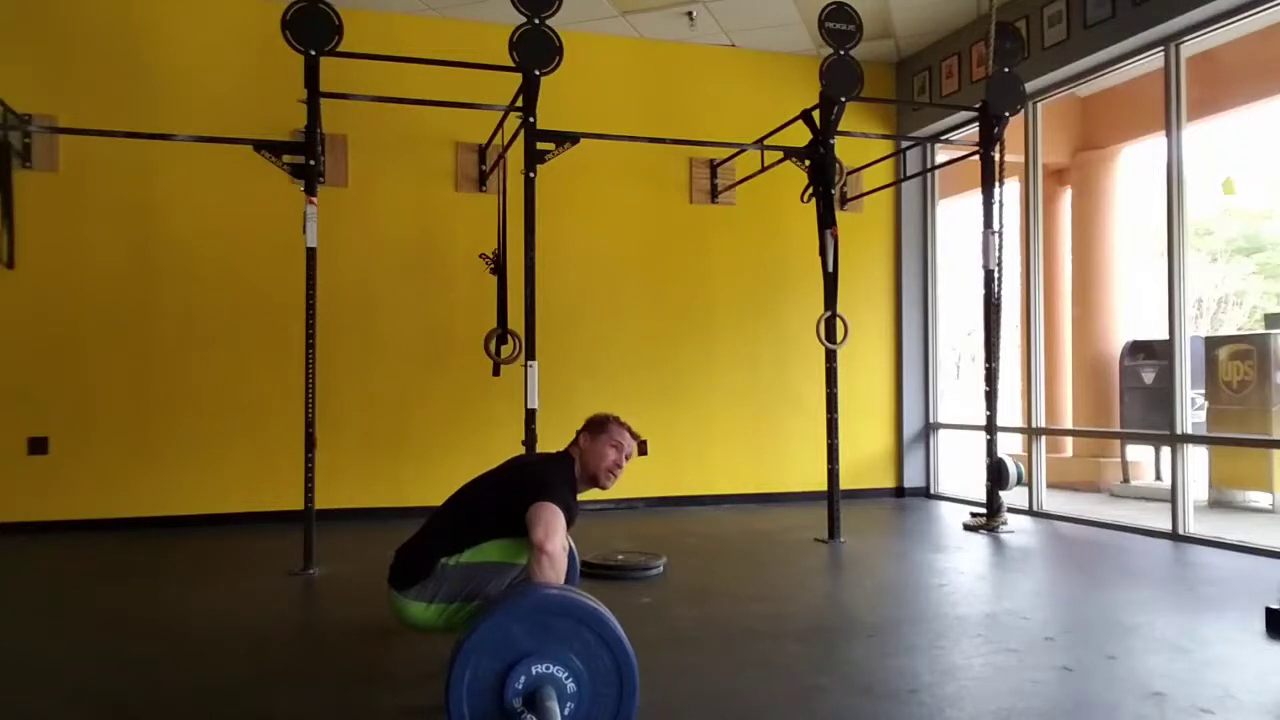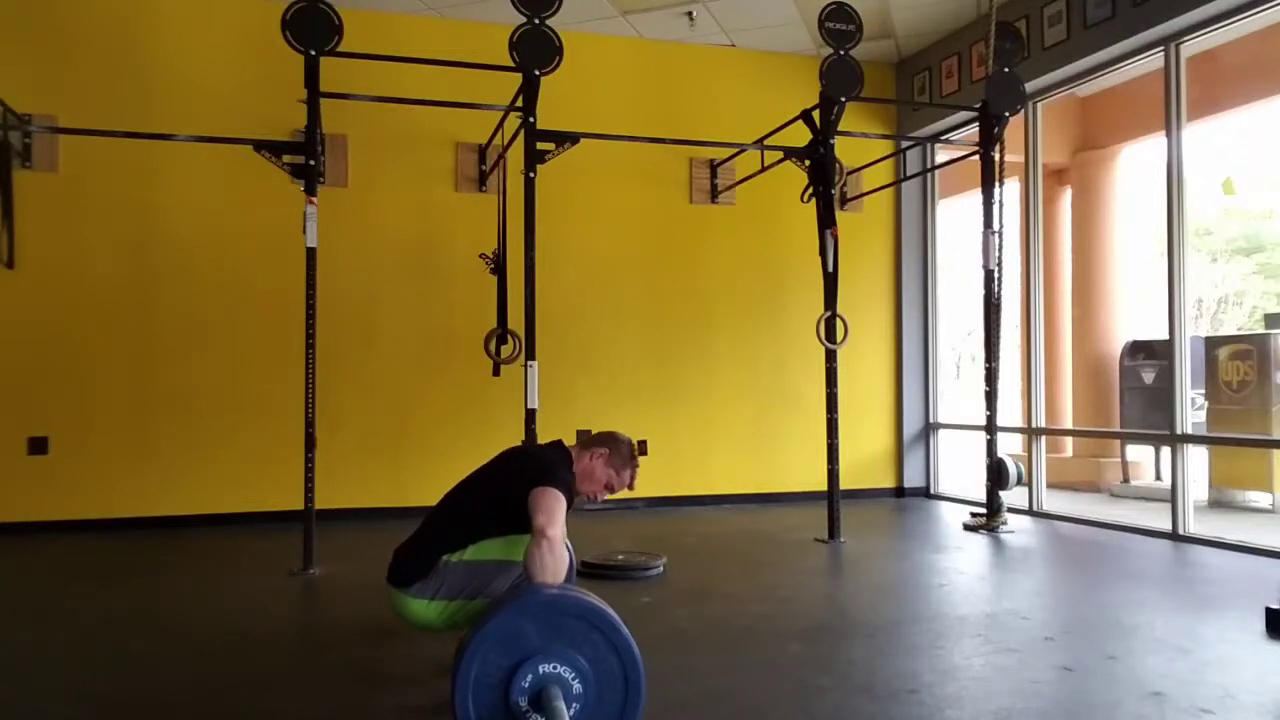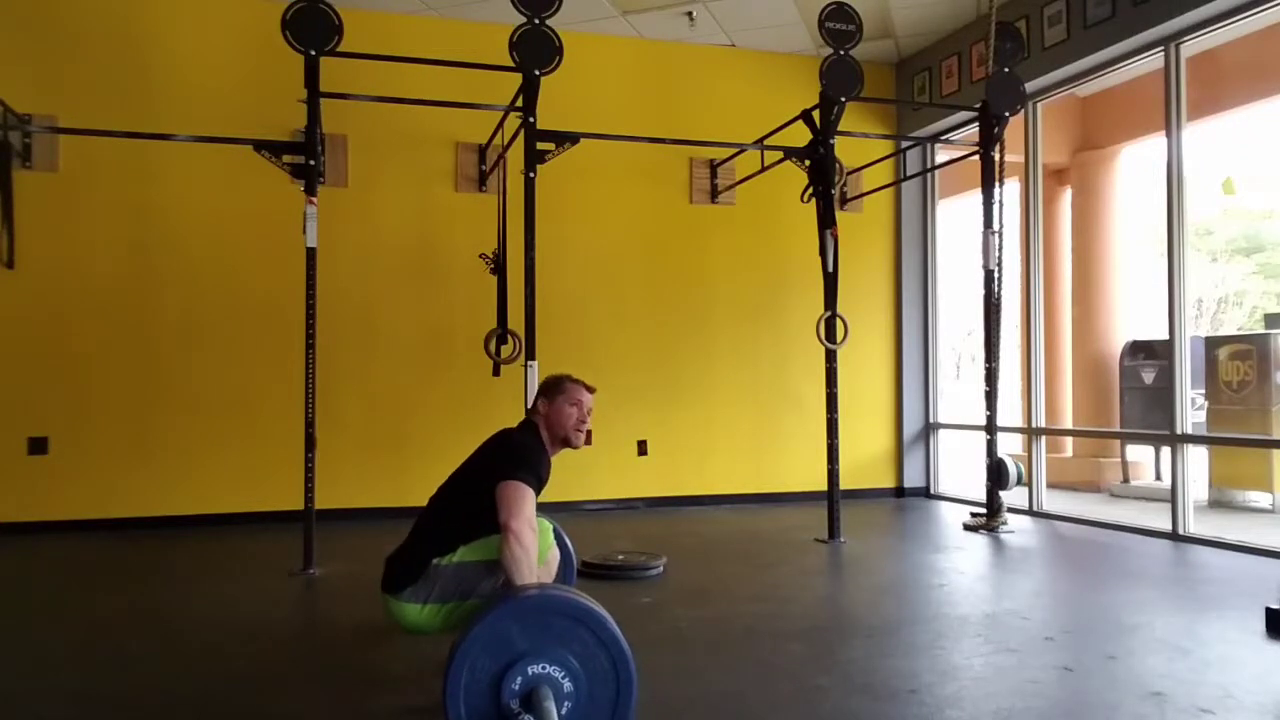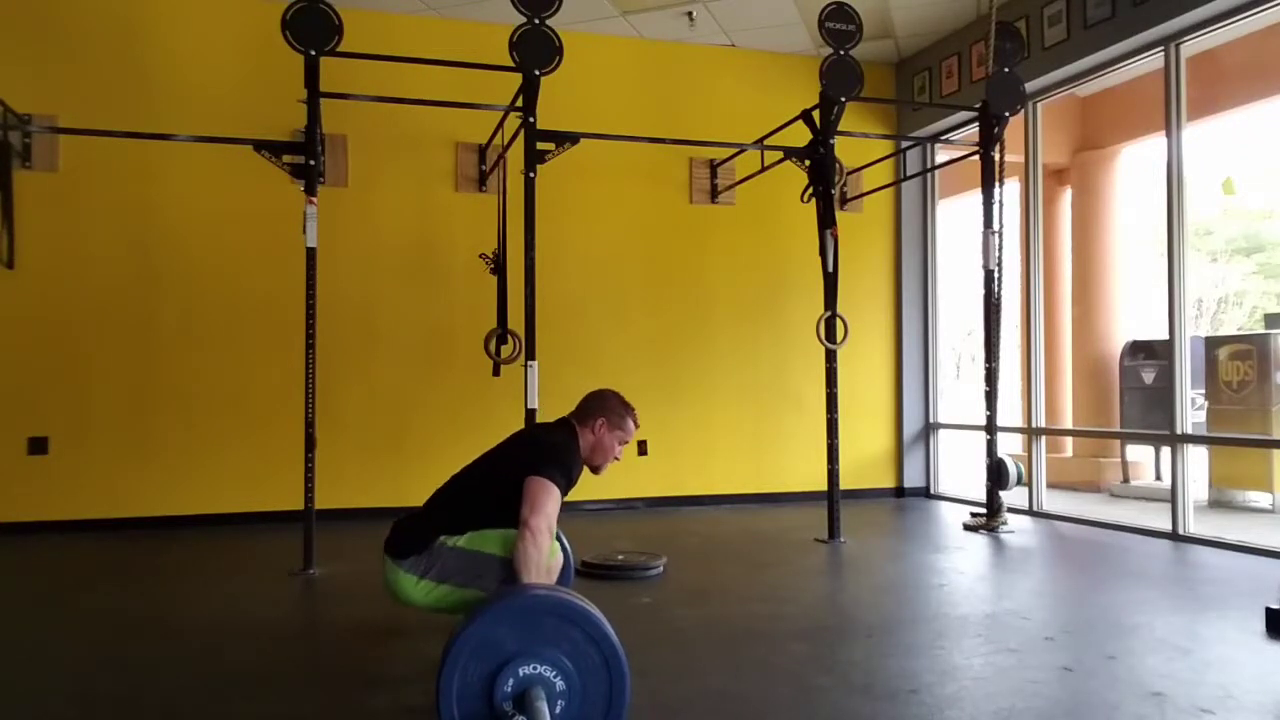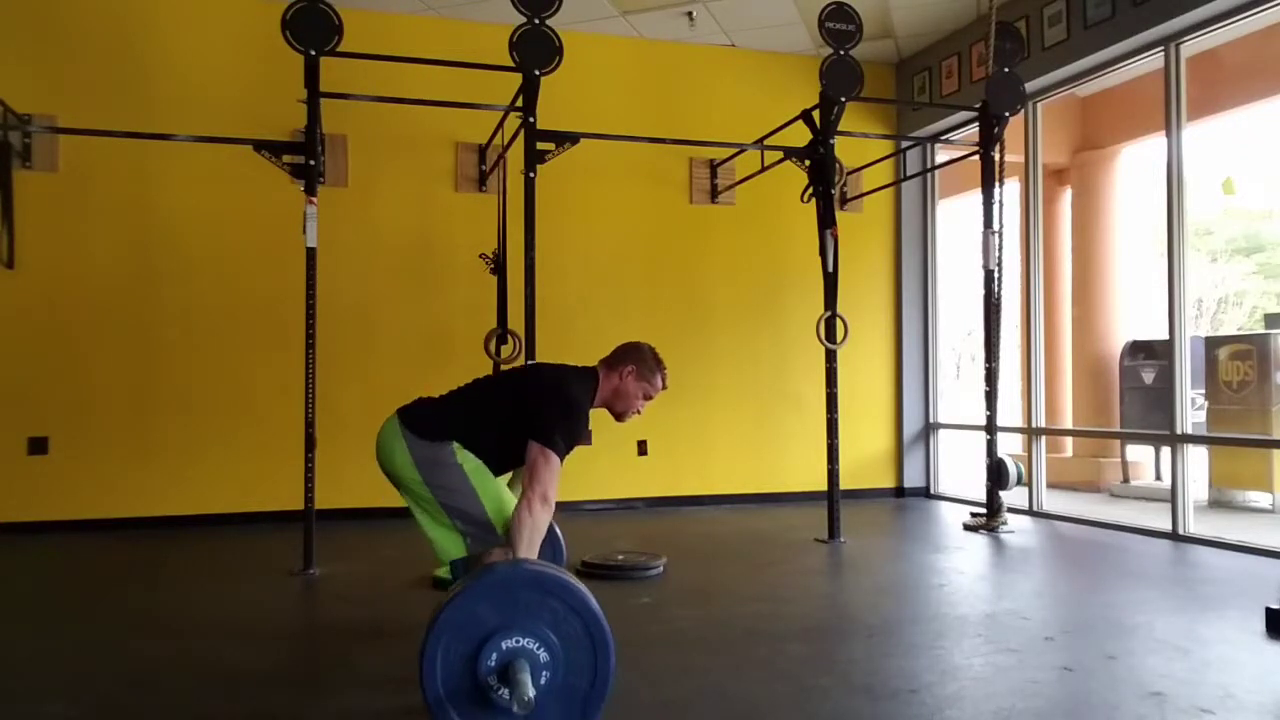
dt=1s
person 1, frame 1
left shoulder: (548, 470)
right shoulder: (556, 480)
right elbow: (547, 547)
left hip: (418, 581)
right hip: (423, 589)
right knee: (548, 553)
person 1, frame 2
left shoulder: (542, 461)
right shoulder: (554, 467)
right elbow: (549, 533)
left hip: (419, 576)
right hip: (425, 587)
right knee: (551, 552)
person 1, frame 3
left shoulder: (523, 447)
right shoulder: (525, 449)
right elbow: (517, 527)
left hip: (415, 583)
right hip: (418, 591)
right knee: (542, 546)
person 1, frame 4
left shoulder: (549, 441)
right shoulder: (561, 452)
right elbow: (536, 527)
left hip: (420, 552)
right hip: (420, 562)
right knee: (546, 557)
person 1, frame 5
left shoulder: (570, 387)
right shoulder: (569, 399)
left elbow: (529, 466)
right elbow: (539, 497)
left hip: (415, 438)
right hip: (423, 442)
left knee: (500, 537)
right knee: (502, 545)
